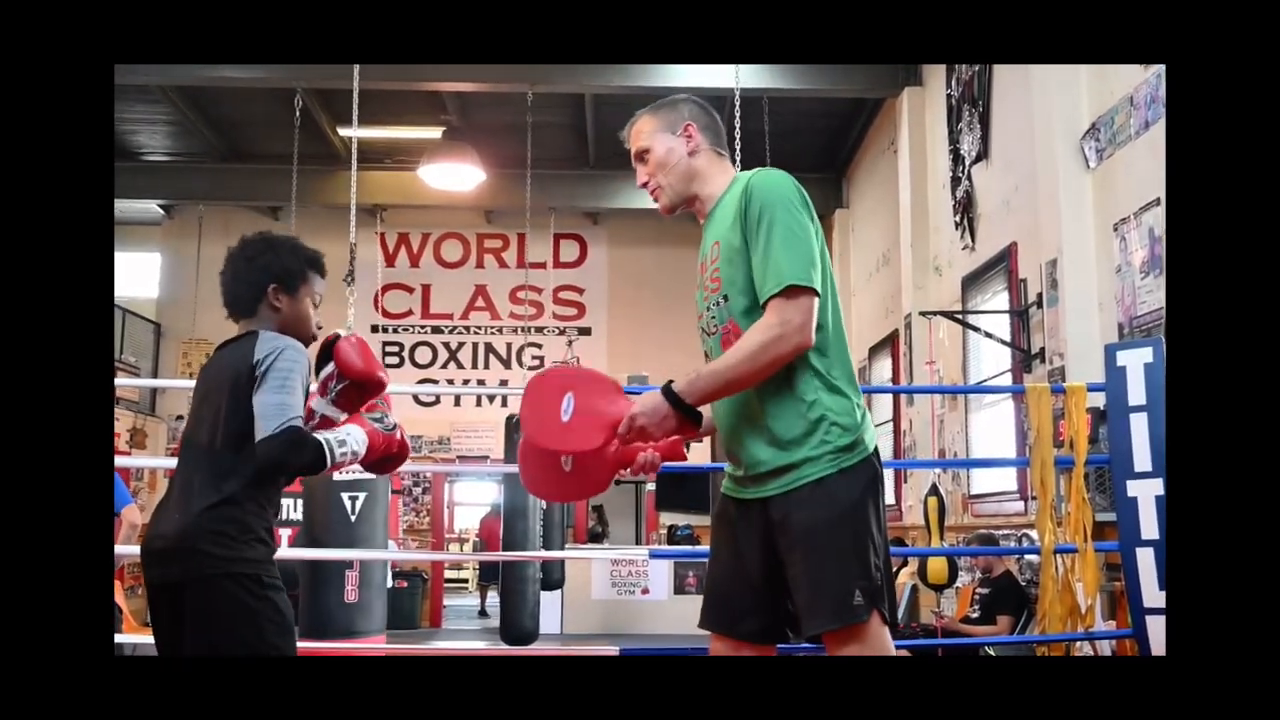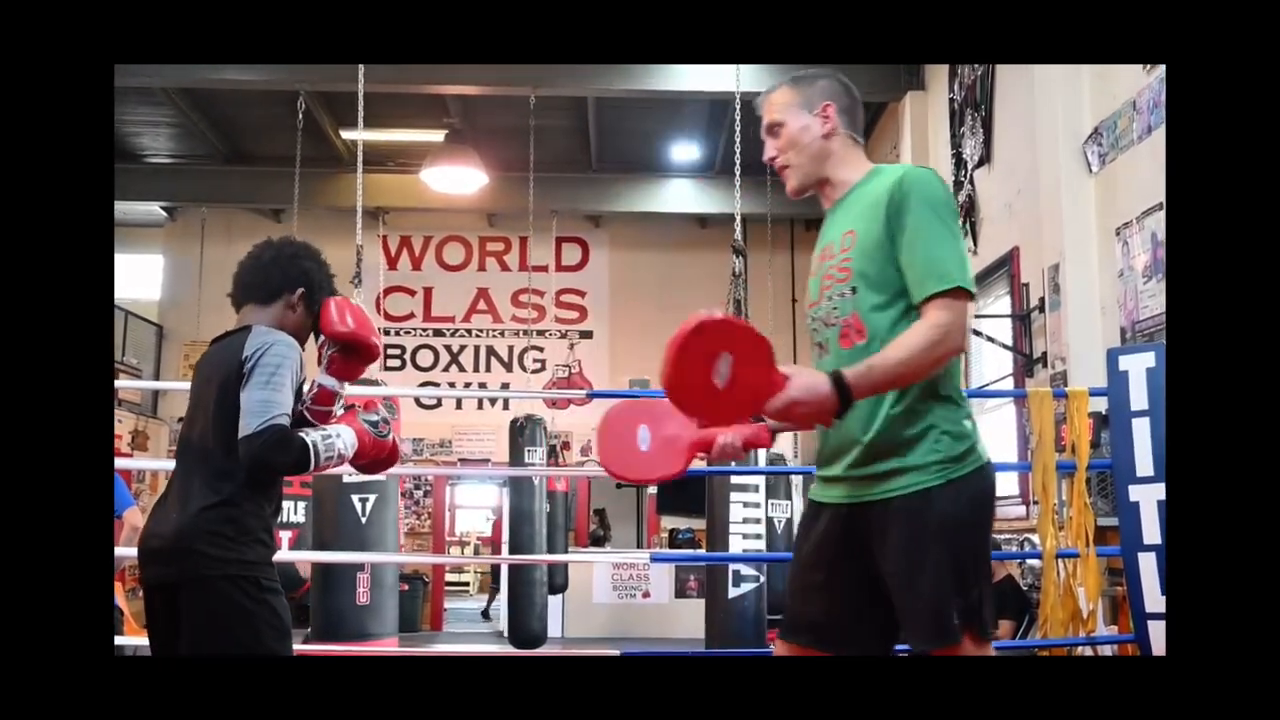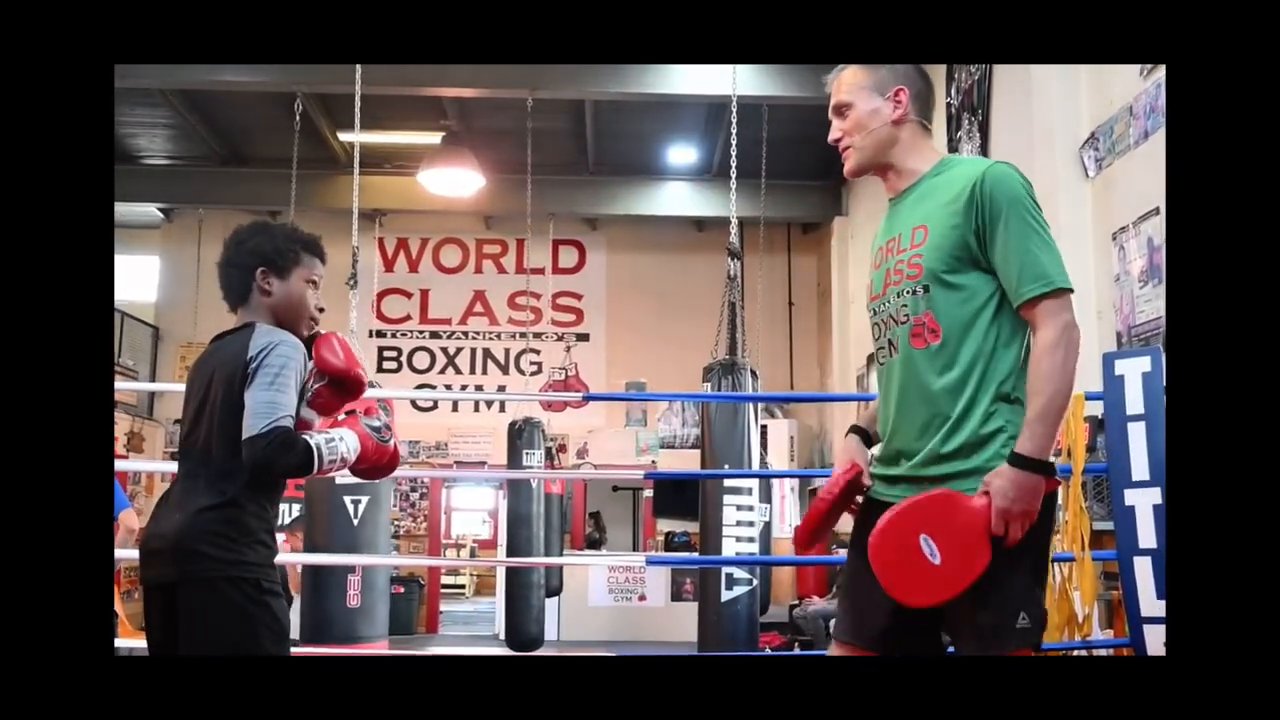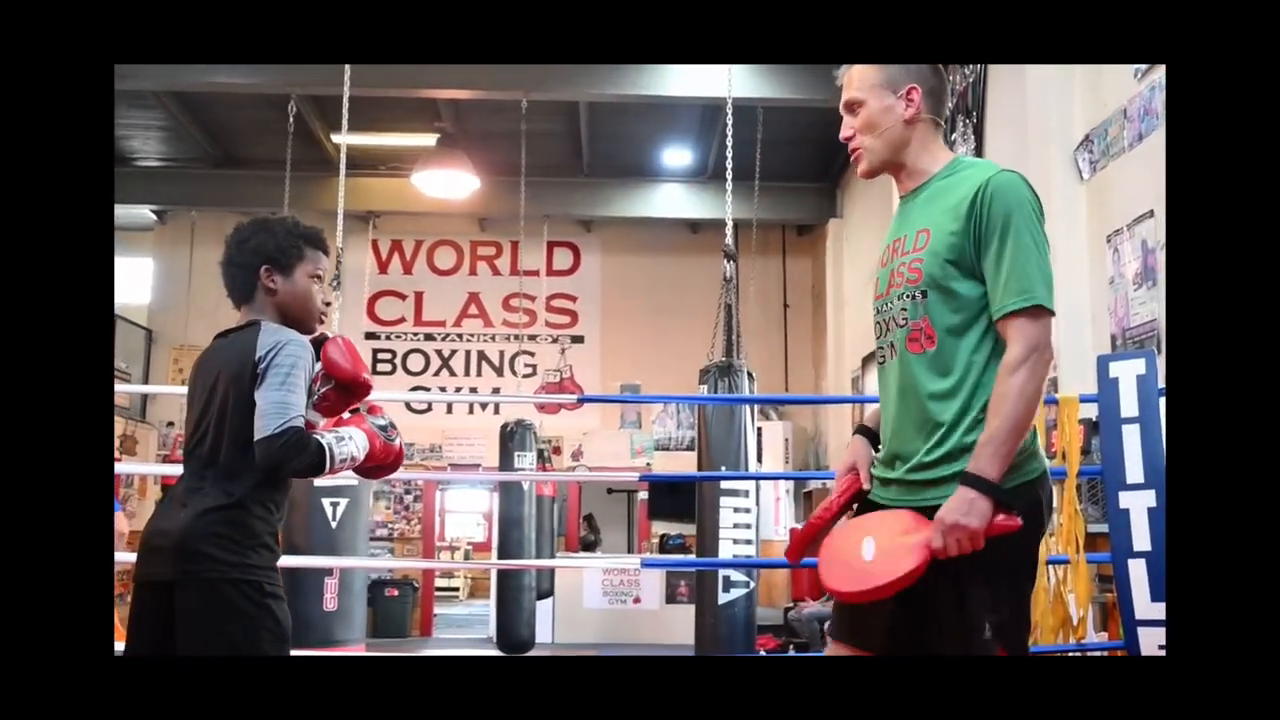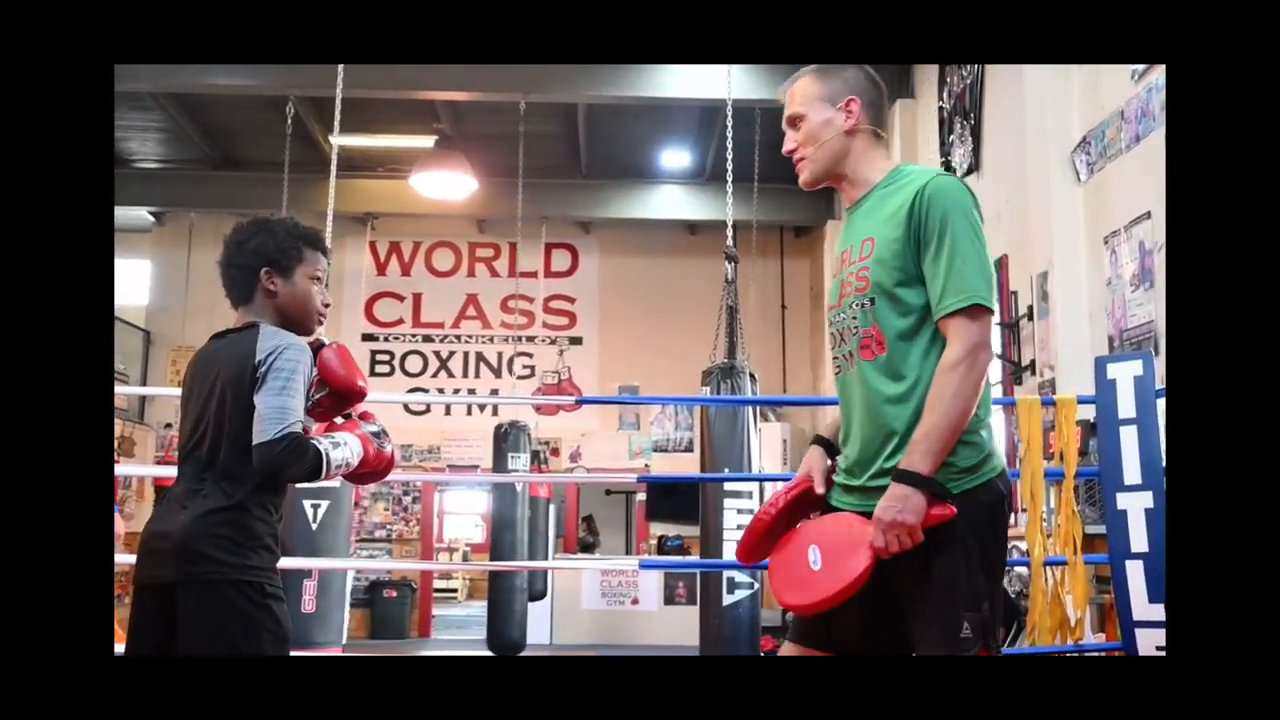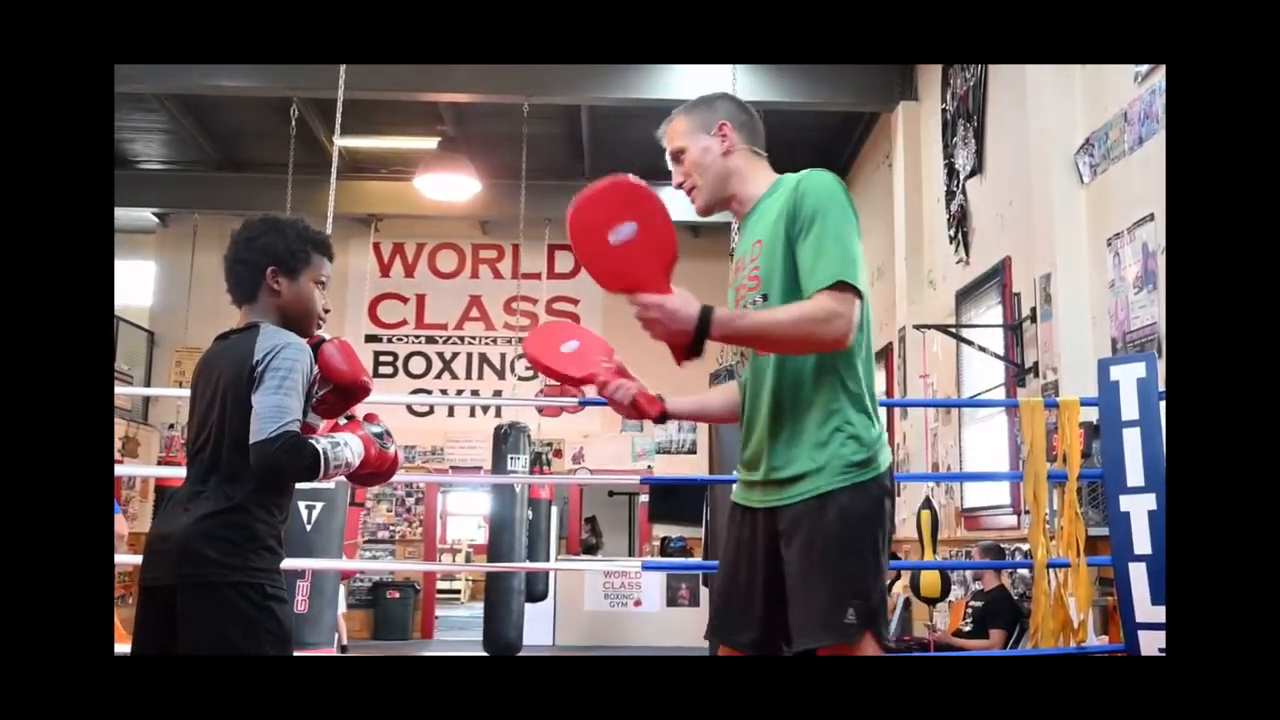
dt=0.5s
person 1, frame 1
left shoulder: (764, 190)
right shoulder: (715, 234)
left elbow: (792, 328)
left wrist: (674, 399)
right wrist: (674, 430)
left hip: (822, 465)
right hip: (749, 481)
left knee: (855, 638)
right knee: (733, 644)
person 1, frame 2
left shoulder: (907, 189)
right shoulder: (834, 229)
left elbow: (947, 325)
left wrist: (836, 388)
right wrist: (760, 418)
left hip: (928, 481)
right hip: (841, 489)
left knee: (951, 646)
right knee: (799, 648)
person 1, frame 3
left shoulder: (985, 184)
right shoulder: (890, 223)
left elbow: (1057, 327)
left wrist: (1028, 460)
right wrist: (861, 433)
left hip: (985, 490)
right hip: (892, 492)
left knee: (999, 649)
right knee: (853, 650)
person 1, frame 4
left shoulder: (993, 190)
right shoulder: (903, 220)
left elbow: (1029, 347)
left wrist: (978, 483)
right wrist: (869, 433)
left hip: (980, 495)
right hip: (893, 492)
right knee: (848, 645)
person 1, frame 5
left shoulder: (931, 195)
right shoulder: (854, 227)
left elbow: (970, 346)
left wrist: (913, 478)
right wrist: (826, 444)
left hip: (943, 496)
right hip: (854, 499)
right knee: (803, 649)
person 1, frame 6
left shoulder: (811, 191)
right shoulder: (750, 238)
left elbow: (835, 319)
left wrist: (704, 322)
right wrist: (656, 405)
left hip: (834, 480)
right hip: (760, 491)
left knee: (845, 648)
right knee: (741, 647)
person 2, frame 1
left shoulder: (220, 362)
right shoulder: (281, 351)
right elbow: (283, 451)
left wrist: (333, 406)
right wrist: (361, 435)
left hip: (170, 545)
right hip: (226, 554)
person 2, frame 2
left shoulder: (217, 355)
right shoulder: (274, 346)
right elbow: (267, 449)
left wrist: (334, 376)
right wrist: (351, 436)
left hip: (167, 545)
right hip: (224, 554)
person 2, frame 3
left shoulder: (212, 356)
right shoulder: (278, 346)
right elbow: (269, 450)
left wrist: (314, 408)
right wrist: (351, 440)
left hip: (168, 544)
right hip: (225, 553)
person 2, frame 4
left shoulder: (213, 354)
right shoulder: (285, 344)
right elbow: (279, 450)
left wrist: (314, 409)
right wrist: (358, 439)
left hip: (166, 543)
right hip: (227, 553)
person 2, frame 5
left shoulder: (206, 355)
right shoulder: (284, 348)
right elbow: (276, 454)
left wrist: (306, 412)
right wrist: (353, 445)
left hip: (165, 545)
right hip: (228, 555)
person 2, frame 6
left shoulder: (216, 354)
right shoulder: (284, 348)
right elbow: (274, 454)
left wrist: (314, 410)
right wrist: (353, 445)
left hip: (172, 546)
right hip: (231, 556)
